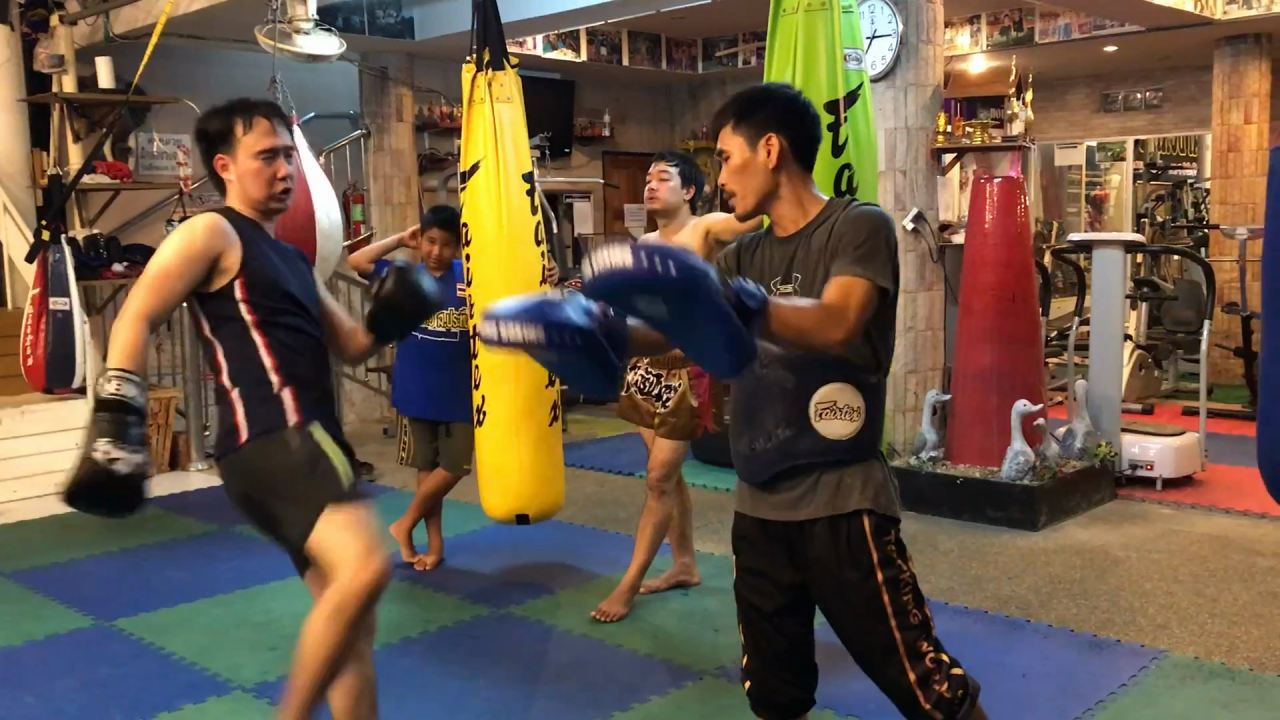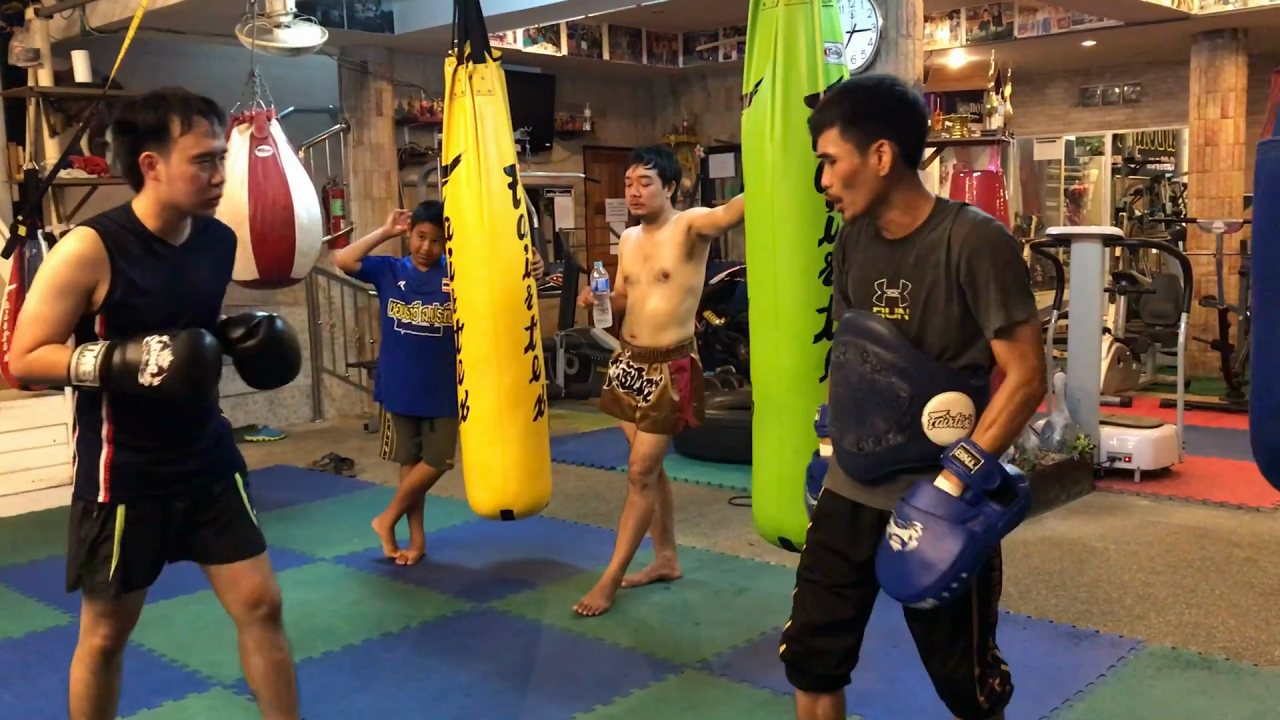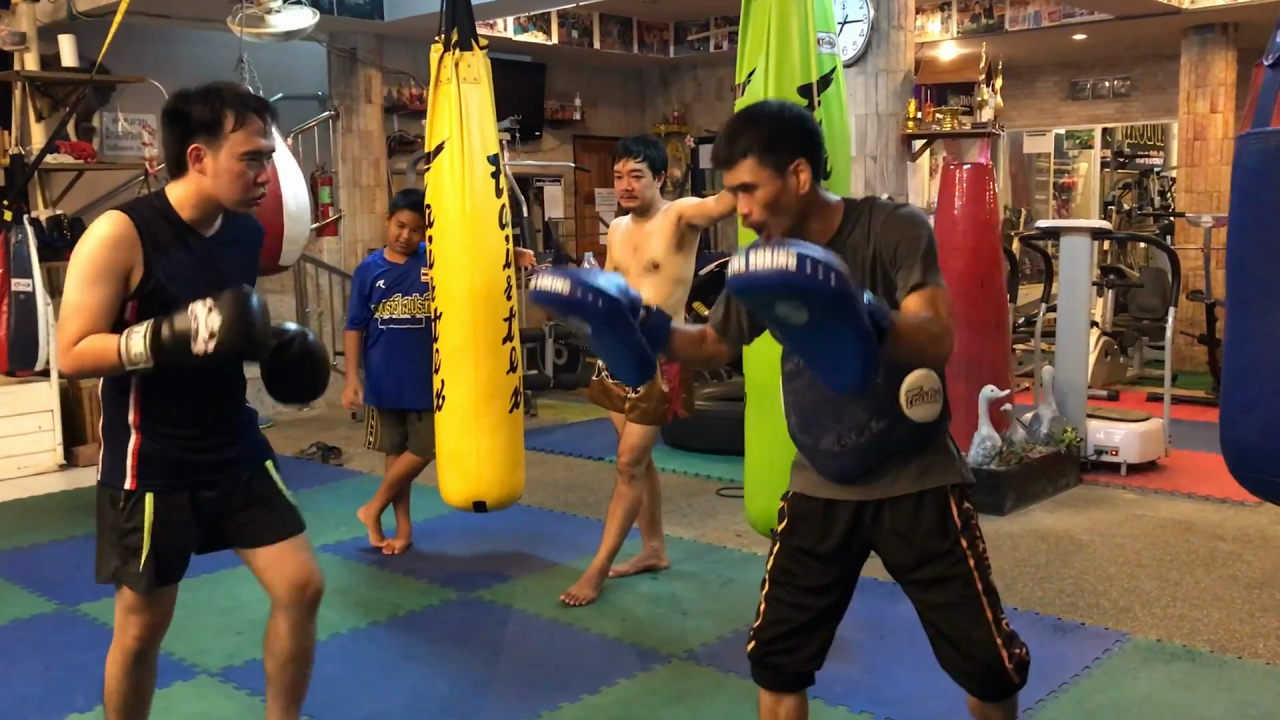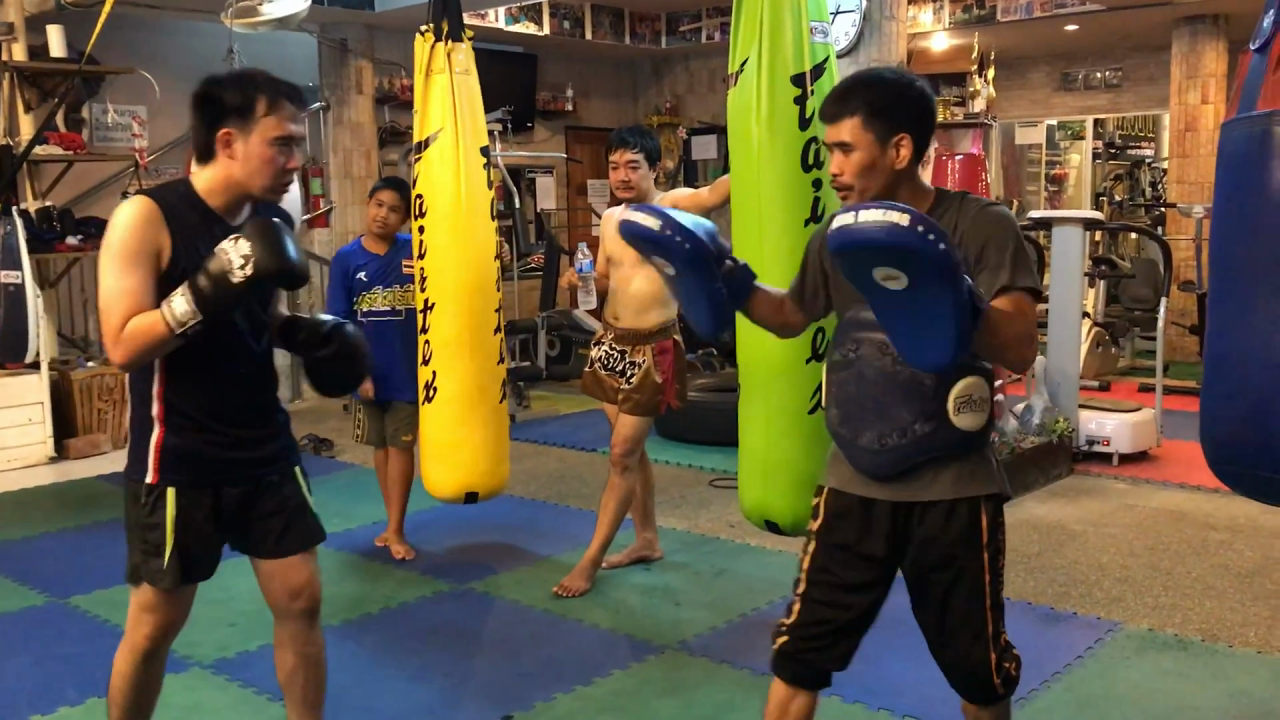
dt=0.7s
person 1, frame 1
left shoulder: (860, 227)
right shoulder: (748, 253)
left elbow: (836, 326)
right elbow: (672, 331)
left wrist: (717, 296)
right wrist: (592, 325)
left hip: (842, 504)
right hip: (762, 507)
person 1, frame 2
left shoulder: (974, 240)
right shoulder: (852, 240)
left elbow: (1025, 376)
left wrist: (957, 481)
left hip: (942, 498)
right hip: (852, 491)
right knee: (810, 655)
person 1, frame 3
left shoulder: (894, 228)
right shoulder: (764, 261)
left elbow: (937, 341)
right elbow: (716, 343)
left wrist: (855, 314)
right wrist: (645, 327)
left hip: (916, 480)
right hip: (822, 487)
left knee: (988, 664)
right knee: (776, 654)
person 1, frame 4
left shoulder: (982, 229)
right shoulder: (834, 236)
left elbow: (1019, 349)
right elbow: (793, 316)
left wrist: (944, 295)
right wrist: (732, 279)
left hip: (956, 486)
right hip: (858, 481)
right knee: (804, 647)
person 2, frame 1
left shoulder: (288, 259)
right shoulder: (210, 234)
left elbow: (352, 345)
right elbow: (133, 323)
left wrist: (399, 307)
right wrist: (116, 420)
left hip: (304, 443)
right hip: (271, 440)
left knee: (362, 612)
right knee: (362, 572)
person 2, frame 2
left shoulder: (218, 240)
right shoulder: (89, 250)
right elbow: (24, 357)
left wrist: (237, 339)
right wrist: (122, 362)
left hip: (209, 461)
right hip: (124, 476)
left knee: (260, 605)
right knee: (106, 632)
person 2, frame 3
left shoulder: (247, 233)
right shoulder: (120, 234)
right elbow: (72, 355)
left wrist: (270, 345)
right wrist: (171, 336)
left hip: (237, 450)
right hip: (151, 464)
left knee: (302, 587)
right knee: (141, 625)
person 2, frame 4
left shoulder: (272, 222)
right shoulder: (145, 219)
right elbow: (123, 345)
left wrist: (304, 333)
right wrist: (211, 288)
left hip: (264, 450)
right hip: (177, 458)
left knee: (299, 602)
right knee: (155, 622)
person 3, frame 1
left shoulder: (708, 230)
right shoulder: (645, 244)
left elbow: (750, 217)
left hip: (688, 372)
right hip: (648, 367)
left knee: (659, 479)
right knee: (668, 471)
left ankle: (629, 584)
right ankle: (684, 565)
person 3, frame 2
left shoulder: (690, 225)
right shoulder: (627, 238)
left elbow: (731, 212)
right wrist: (597, 298)
left hip: (670, 368)
right hip: (628, 362)
left knee: (640, 472)
right knee: (649, 466)
left ankle: (611, 578)
right ankle: (666, 559)
person 3, frame 3
left shoulder: (681, 216)
right shoulder: (618, 227)
left elbow: (722, 203)
left hip: (659, 358)
left knee: (630, 463)
right knee: (637, 456)
left ankle: (598, 568)
right ankle: (653, 549)
person 3, frame 4
left shoulder: (674, 206)
right shoulder: (609, 219)
left elbow: (716, 192)
right wrist: (580, 280)
left hip: (652, 349)
right hip: (610, 344)
left knee: (621, 454)
right knee: (630, 448)
left ankle: (591, 559)
right ankle: (647, 540)
person 4, frame 1
left shoulder: (471, 275)
right elbow: (356, 261)
right wrist: (402, 238)
left hip: (459, 396)
right hip: (417, 393)
left knee: (455, 466)
right knee: (426, 466)
left ankle: (406, 524)
right ankle: (434, 541)
person 4, frame 2
right shoulder: (393, 267)
right elbow: (342, 261)
left wrist: (527, 268)
right wrist: (385, 233)
left hip: (446, 390)
right hip: (403, 388)
left knee: (434, 462)
right knee: (407, 462)
left ankle: (387, 519)
right ankle: (416, 536)
person 4, frame 3
right shoulder: (368, 269)
right elbow: (354, 328)
left wrist: (513, 255)
right wrist: (352, 379)
left hip: (425, 379)
right hip: (383, 381)
left knee: (422, 449)
right knee: (395, 451)
left ankle: (373, 507)
right ankle: (403, 527)
person 4, frame 4
left shoulder: (417, 250)
right shoulder: (347, 259)
right elbow: (338, 322)
left hip: (409, 371)
right hip: (371, 372)
left knee: (401, 445)
right knee: (382, 445)
left ankle: (395, 530)
right ankle: (393, 521)
